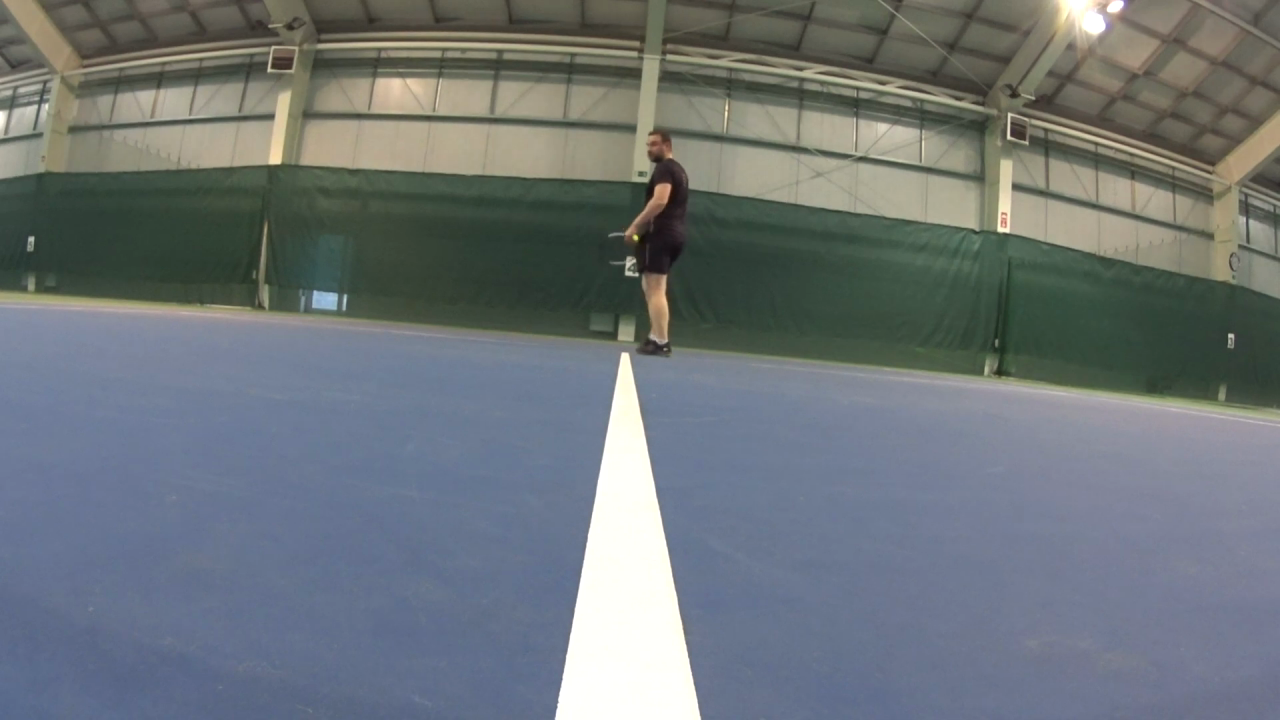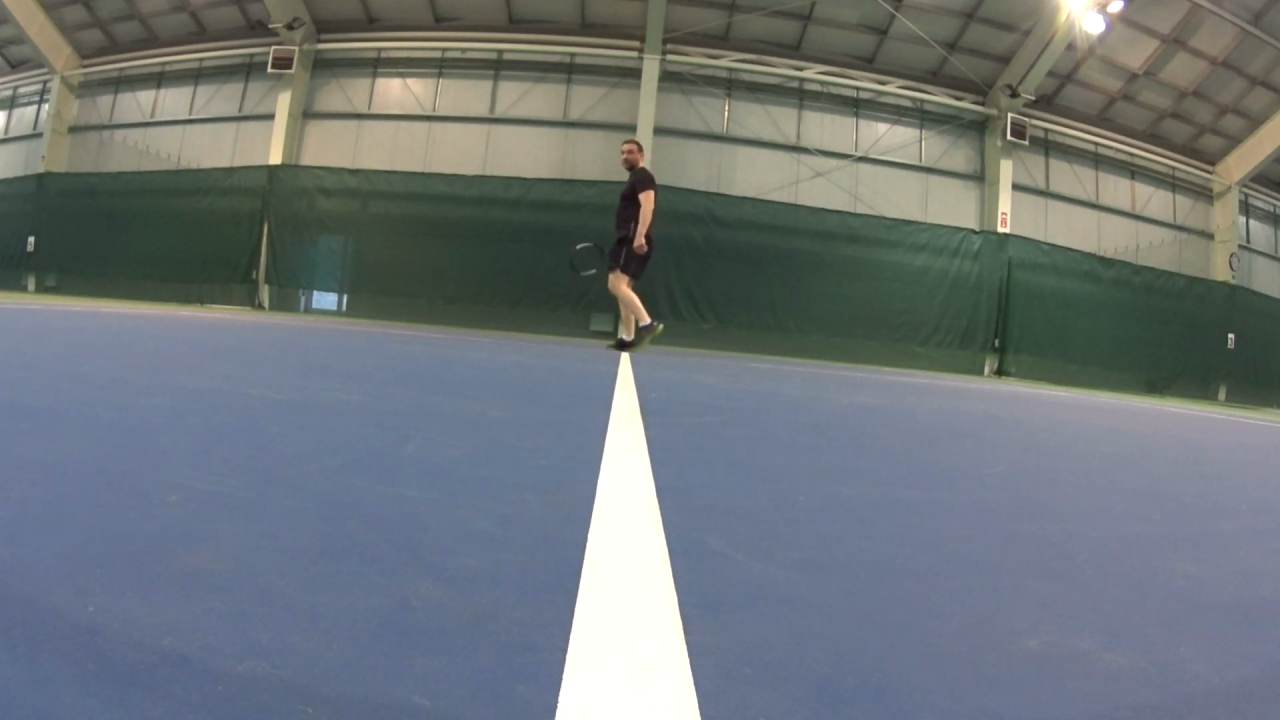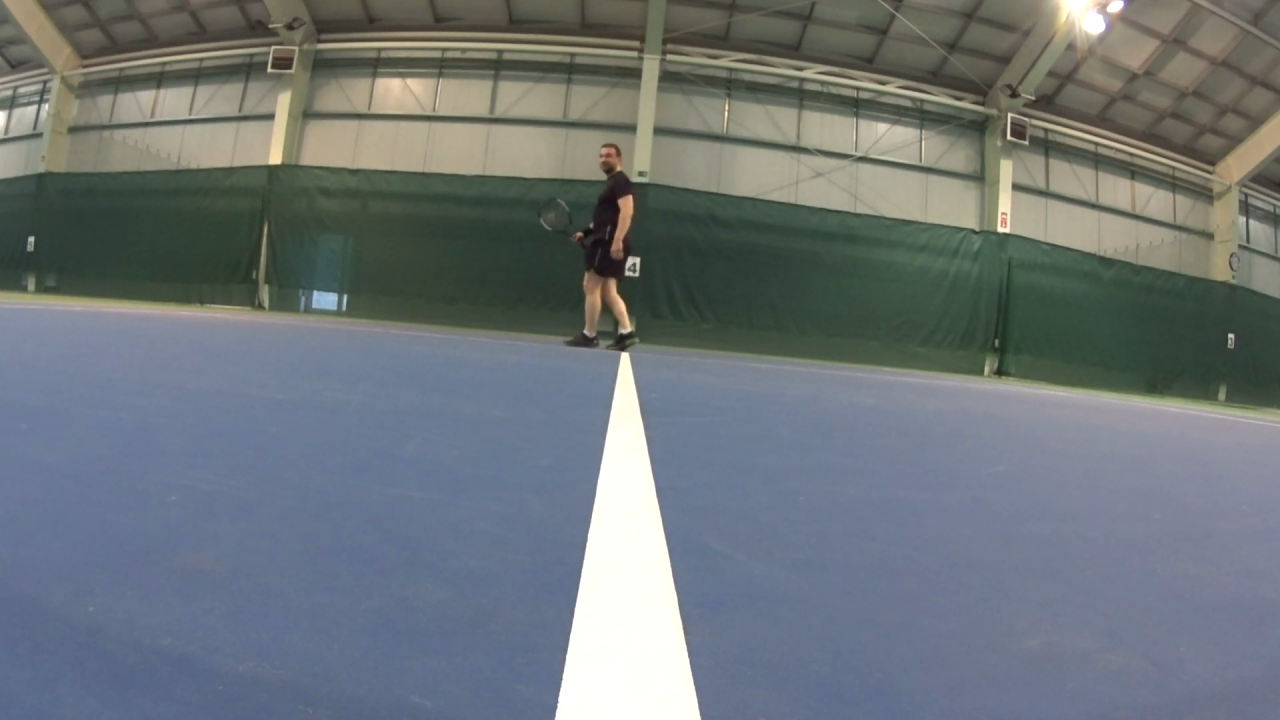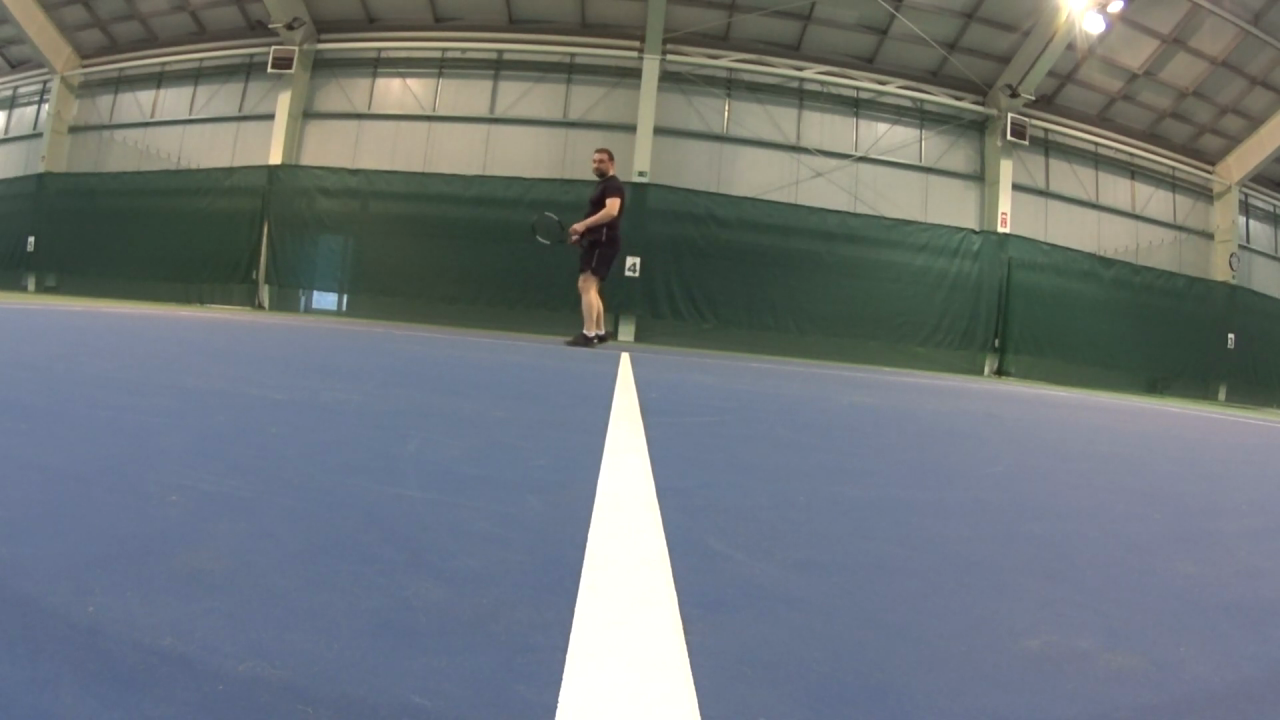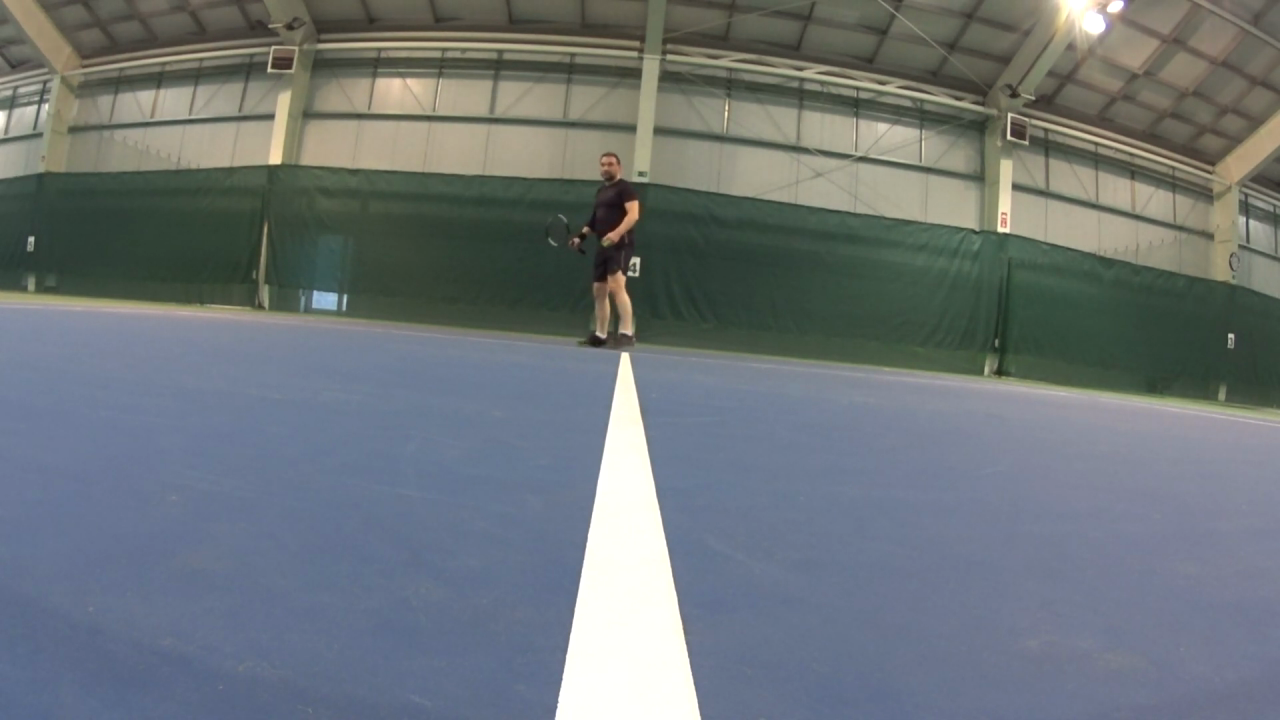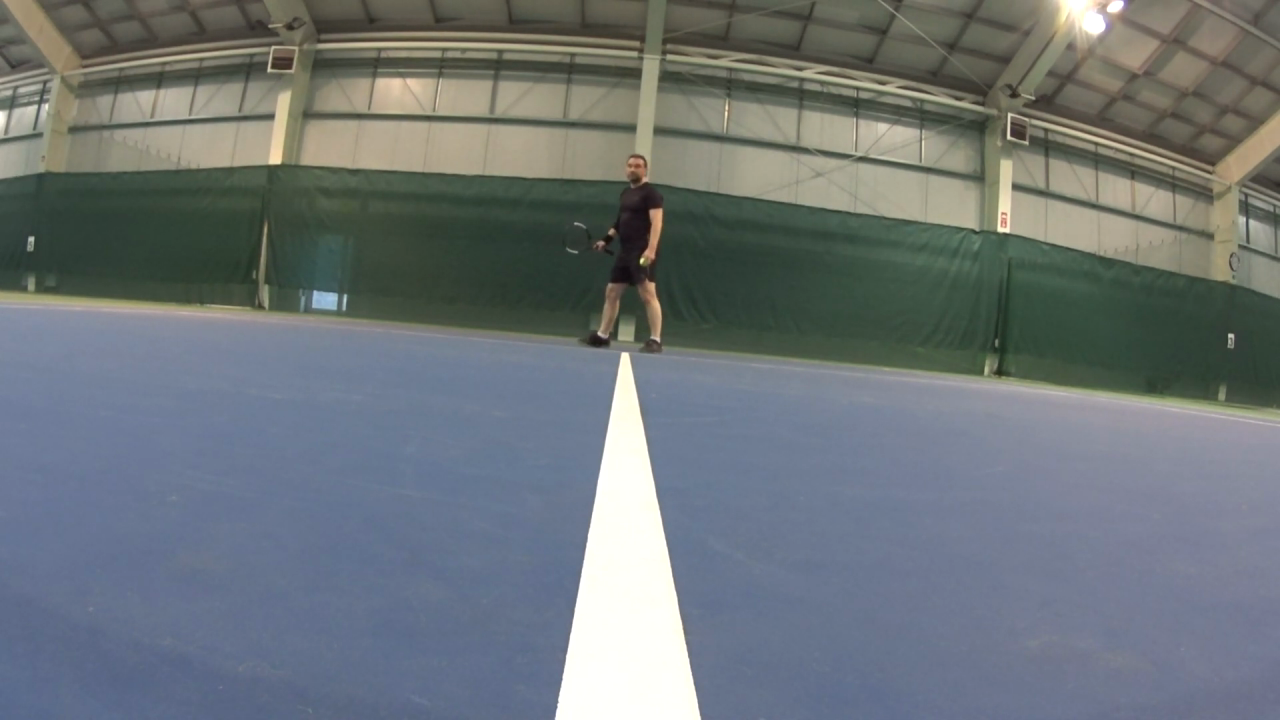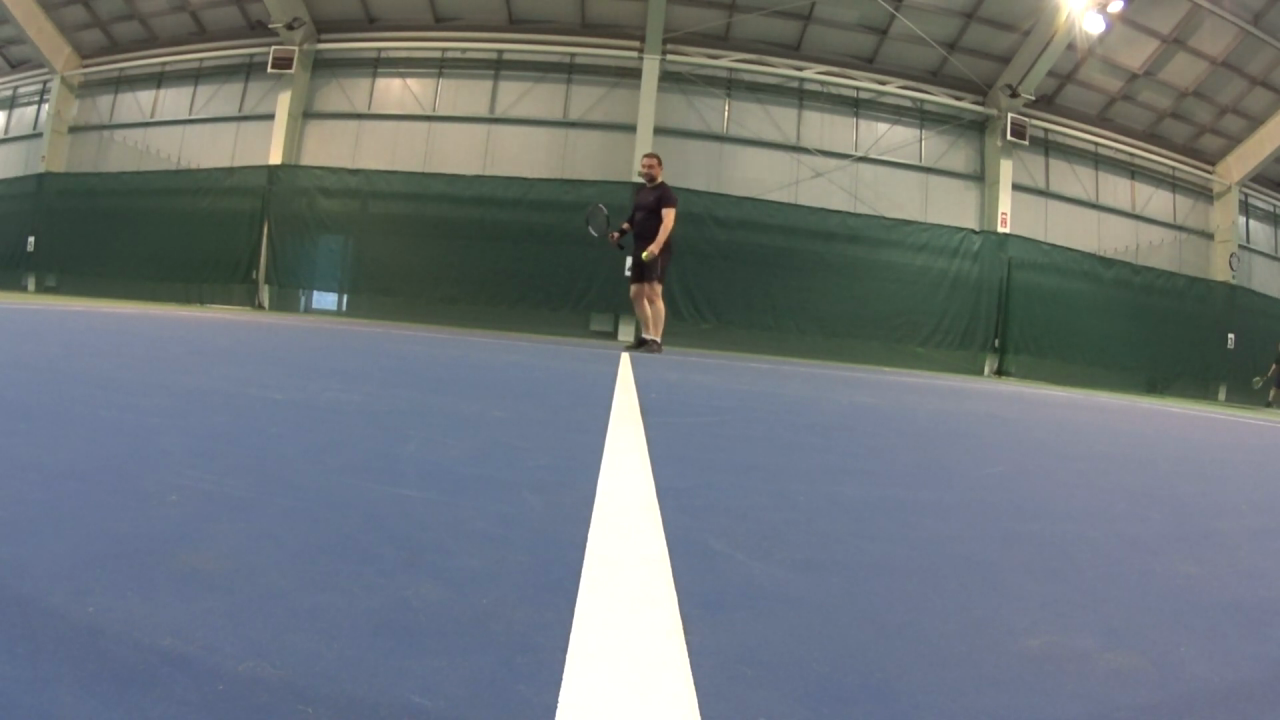
dt=0.4s
person 1, frame 1
left shoulder: (664, 168)
right shoulder: (679, 170)
left elbow: (659, 200)
left wrist: (635, 226)
left hip: (660, 235)
right hip: (676, 236)
left knee: (654, 289)
right knee: (651, 287)
left ankle: (661, 343)
right ankle: (657, 337)
person 1, frame 2
left shoulder: (643, 177)
right shoulder: (635, 179)
left elbow: (648, 207)
left wrist: (639, 235)
right wrist: (627, 238)
left hip: (633, 241)
right hip: (628, 241)
left knee: (616, 285)
right knee: (622, 287)
left ankle: (646, 324)
right ankle: (627, 338)
person 1, frame 3
left shoulder: (621, 181)
right shoulder: (612, 182)
left elbow: (627, 211)
left wrist: (617, 240)
right wrist: (586, 232)
left hip: (608, 242)
right hip: (606, 242)
left knee: (590, 287)
right knee: (608, 291)
left ankle: (589, 335)
right ankle: (626, 332)
person 1, frame 4
left shoulder: (613, 185)
right shoulder: (602, 185)
left elbow: (611, 211)
left wrist: (583, 224)
right wrist: (581, 234)
left hip: (602, 242)
right hip: (597, 242)
left knee: (586, 286)
right knee: (590, 288)
left ankle: (588, 335)
right ankle: (600, 333)
person 1, frame 5
left shoulder: (625, 188)
right shoulder: (600, 191)
left elbow: (633, 214)
left wrist: (617, 233)
right wrist: (581, 236)
left hip: (620, 245)
right hip: (603, 247)
left knee: (616, 287)
right knee: (599, 291)
left ankle: (626, 334)
right ankle: (600, 335)
person 1, frame 6
left shoulder: (651, 193)
right shoulder: (625, 193)
left elbow: (657, 222)
left wrist: (651, 249)
right wrist: (606, 239)
left hip: (642, 253)
right hip: (625, 252)
left knee: (647, 295)
right knee: (612, 293)
left ankle: (655, 341)
right ankle: (602, 335)
person 1, frame 7
left shoulder: (666, 193)
right shoulder: (640, 191)
left elbow: (668, 221)
left wrist: (657, 245)
right wrist: (620, 232)
left hip: (655, 251)
right hip: (639, 250)
left knee: (653, 294)
right knee: (636, 294)
left ankle: (656, 341)
right ankle: (646, 337)
